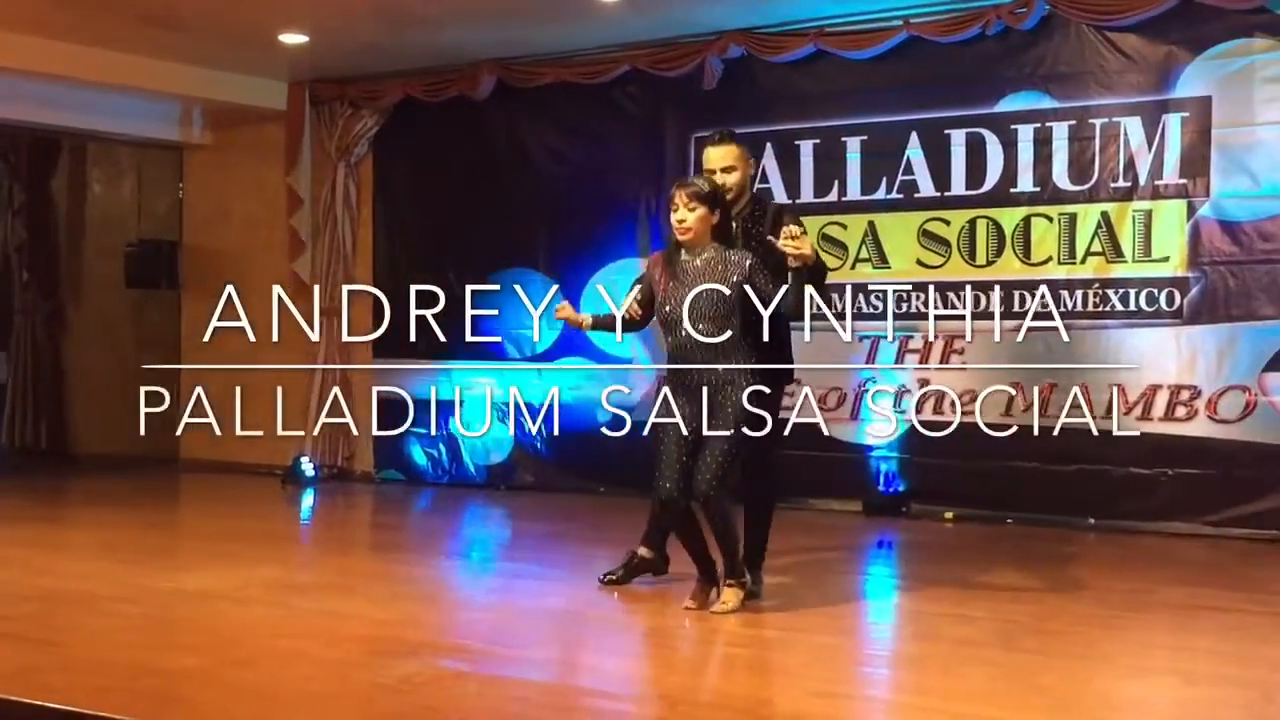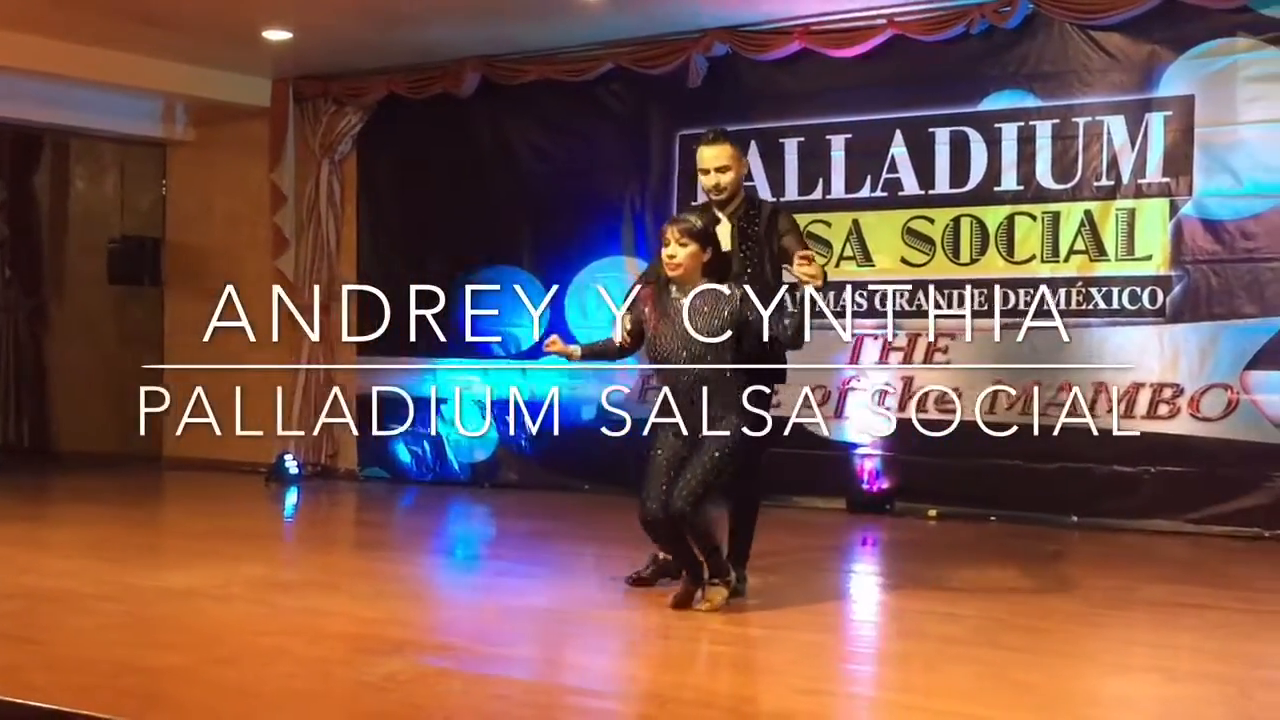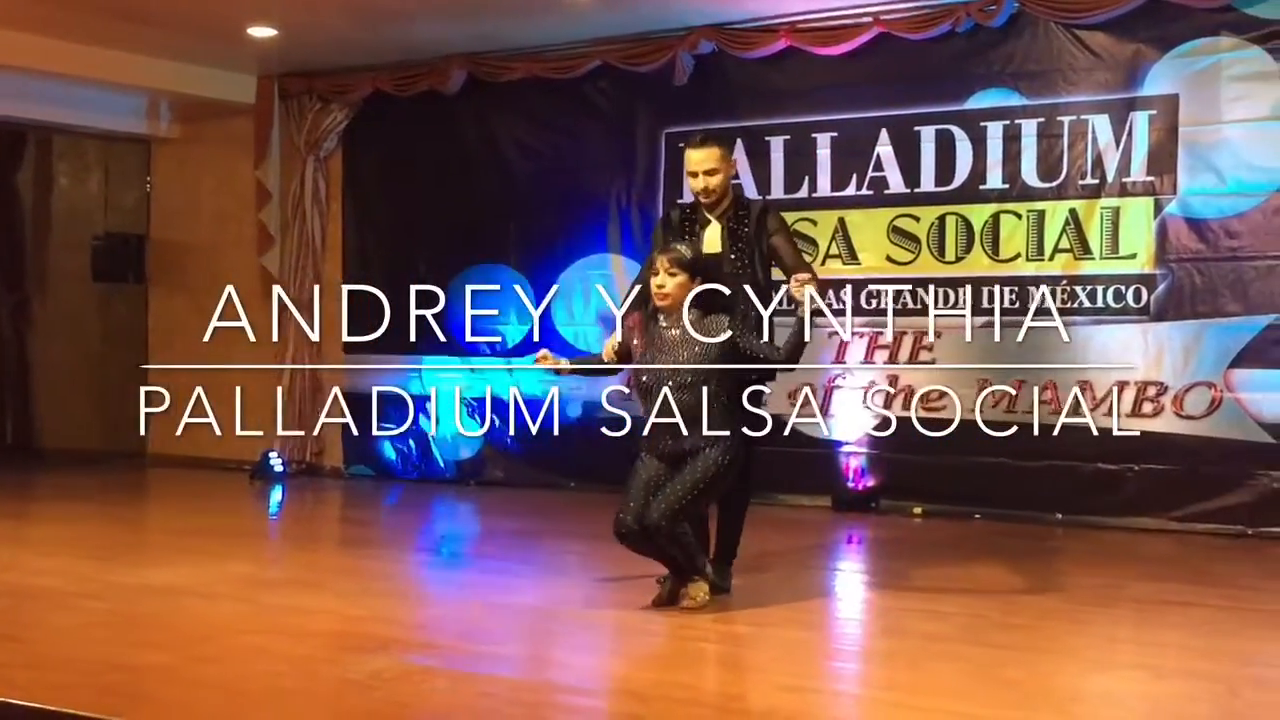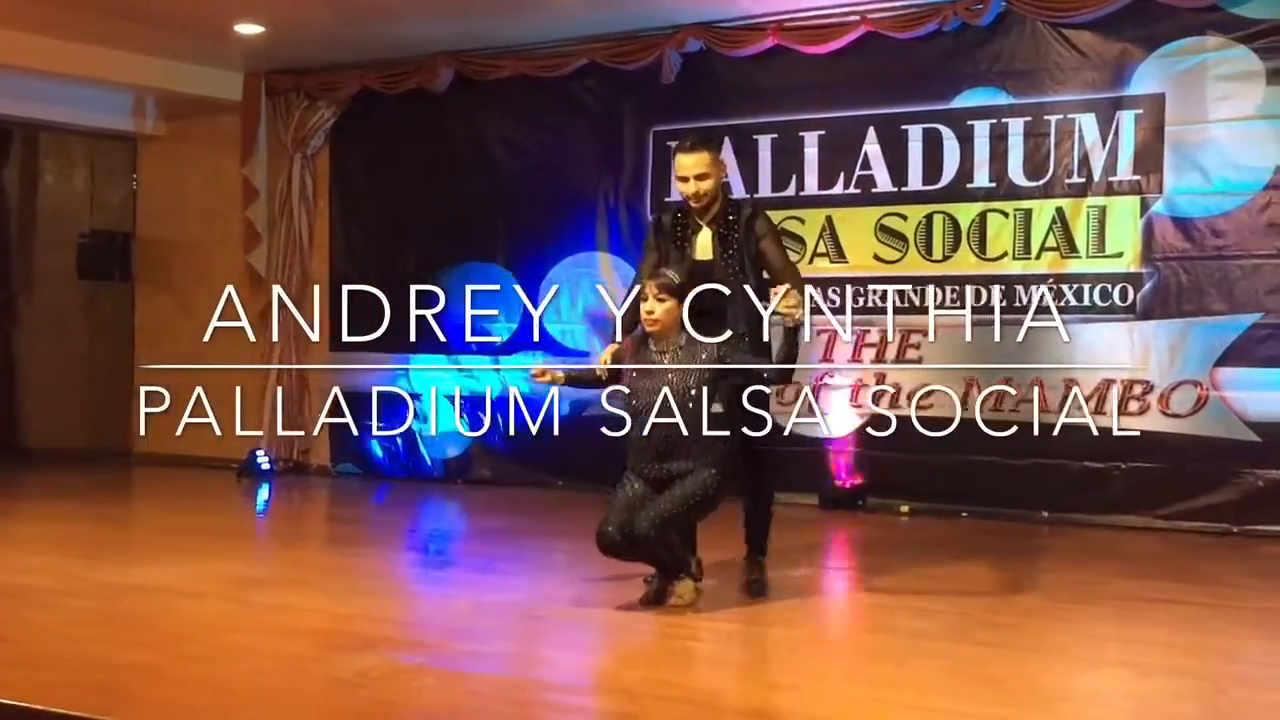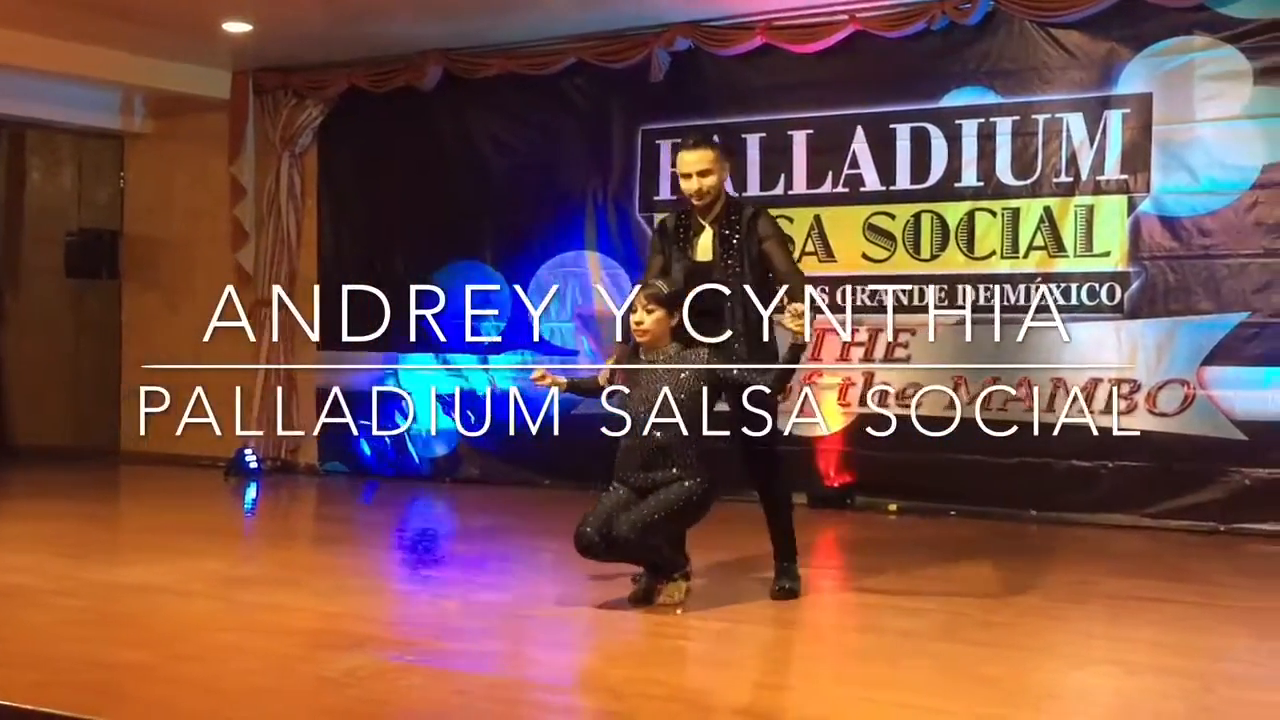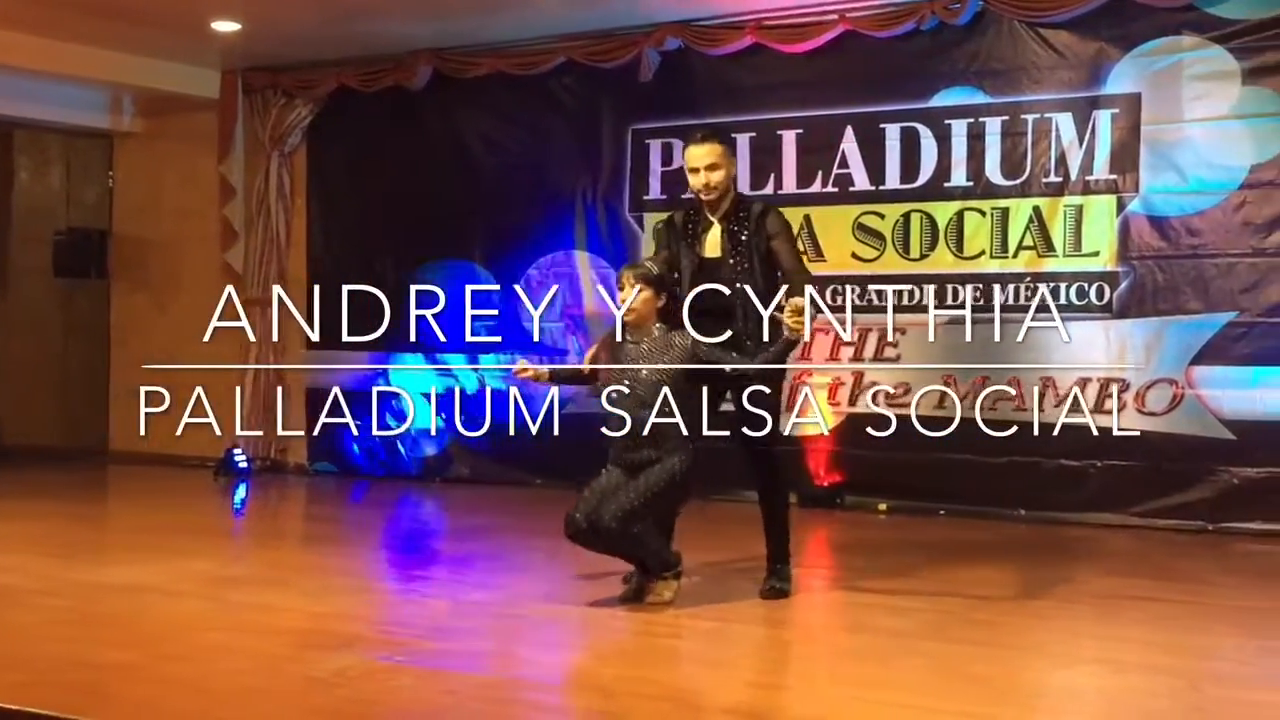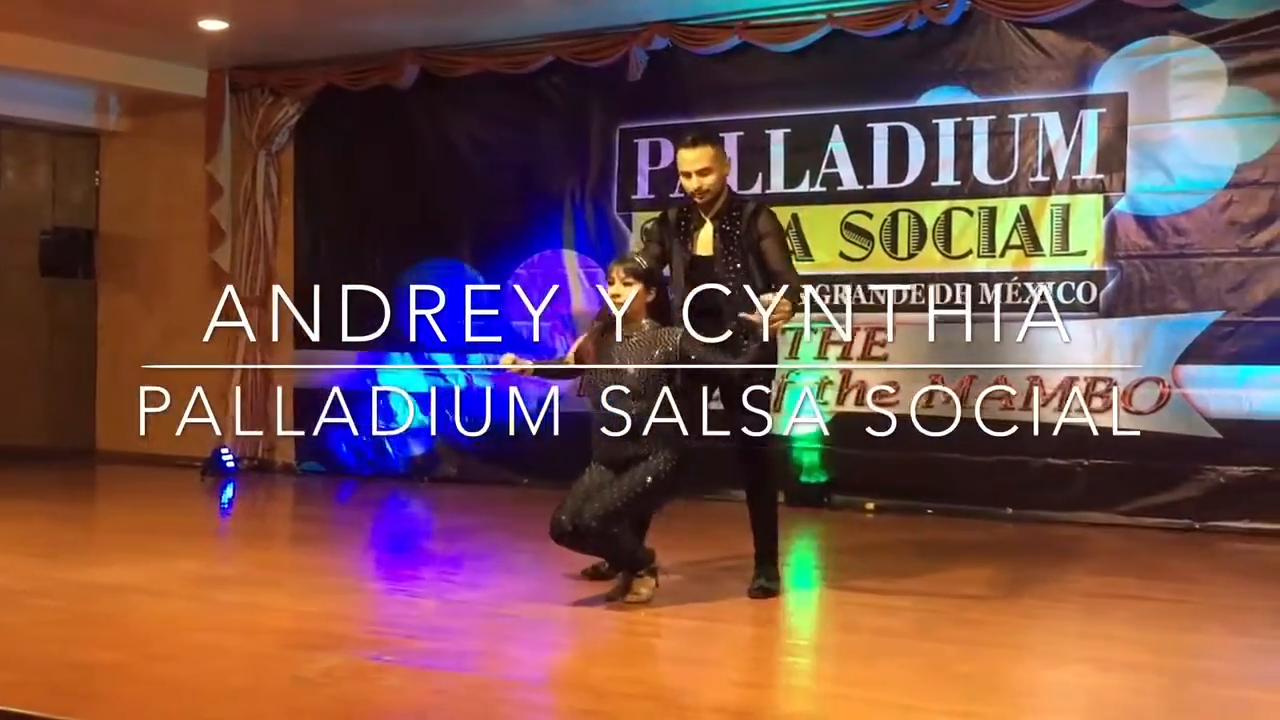
dt=0.2s
person 1, frame 1
left shoulder: (775, 219)
left elbow: (812, 282)
left wrist: (809, 260)
right wrist: (638, 299)
left hip: (760, 359)
left knee: (756, 459)
left ankle: (751, 567)
right ankle: (650, 550)
person 1, frame 2
left shoulder: (770, 219)
left elbow: (806, 272)
right elbow: (656, 275)
left wrist: (814, 277)
left hip: (752, 358)
left knee: (744, 458)
left ankle: (735, 564)
right ankle: (669, 554)
person 1, frame 3
left shoulder: (760, 219)
right shoulder: (675, 223)
left elbow: (796, 268)
right elbow: (647, 284)
left wrist: (806, 284)
left ankle: (722, 562)
person 1, frame 4
left shoulder: (750, 222)
right shoulder: (666, 228)
left elbow: (785, 274)
left wrist: (792, 298)
right wrist: (619, 342)
left hip: (742, 353)
left knee: (748, 453)
left ankle: (756, 558)
person 1, frame 5
left shoulder: (754, 223)
right shoulder: (670, 231)
left elbow: (790, 278)
left wrist: (798, 308)
right wrist: (623, 349)
left hip: (747, 356)
left knee: (760, 456)
left ankle: (786, 563)
person 1, frame 6
left shoulder: (763, 220)
right shoulder: (677, 227)
left elbow: (796, 278)
left wrist: (799, 305)
left hip: (752, 354)
left knee: (760, 456)
left ankle: (778, 564)
person 1, frame 7
left shoulder: (756, 220)
right shoulder: (670, 224)
left elbow: (787, 281)
left wrist: (783, 306)
left knee: (750, 454)
left ankle: (766, 565)
person 2, frame 1
left shoulder: (740, 264)
right shoulder: (660, 267)
left elbow: (784, 312)
right elbow: (636, 319)
right wrist: (585, 320)
left hip: (730, 386)
right hip: (682, 388)
left knee: (708, 485)
right knee: (669, 491)
left ankle: (734, 577)
right ankle: (706, 574)
person 2, frame 2
left shoulder: (731, 299)
right shoulder: (648, 300)
left elbow: (788, 338)
right elbow: (623, 345)
right wrist: (574, 351)
left hip: (723, 419)
right hip: (673, 422)
left knee: (684, 503)
right knee: (654, 512)
left ankle: (719, 577)
right ankle: (691, 573)
person 2, frame 3
left shoulder: (720, 327)
right shoulder: (637, 328)
left elbow: (783, 358)
right elbow: (611, 363)
right wrist: (564, 366)
left hip: (711, 446)
right hip: (659, 448)
left knee: (660, 516)
right knee: (628, 526)
left ankle: (699, 572)
right ankle: (679, 572)
person 2, frame 4
left shoulder: (708, 351)
right shoulder: (631, 353)
left elbow: (774, 374)
right elbow: (603, 376)
left wrist: (790, 325)
right wrist: (559, 377)
left hip: (698, 471)
right hip: (644, 472)
left knee: (647, 527)
right knee: (611, 537)
left ankle: (685, 571)
right ankle: (667, 570)
person 2, frame 5
left shoulder: (699, 361)
left elbow: (769, 386)
right elbow: (603, 386)
left wrist: (797, 342)
right wrist: (560, 383)
left hip: (684, 481)
right hip: (631, 480)
left knee: (627, 530)
right knee: (589, 538)
left ankle: (675, 570)
right ankle: (655, 568)
person 2, frame 6
left shoulder: (684, 345)
right shoulder: (611, 347)
left elbow: (752, 369)
right elbow: (587, 374)
left wrist: (789, 337)
right wrist: (543, 374)
left hip: (671, 461)
right hip: (622, 464)
left knee: (613, 519)
right knee: (578, 525)
left ankle: (667, 567)
right ankle: (647, 565)
person 2, frame 7
left shoulder: (671, 340)
right shoulder: (597, 339)
left elbow: (737, 367)
right elbow: (569, 367)
right wrist: (529, 367)
left hip: (655, 458)
right hip: (606, 460)
left knee: (595, 519)
right knee: (564, 528)
left ankle: (643, 565)
right ankle: (628, 563)
